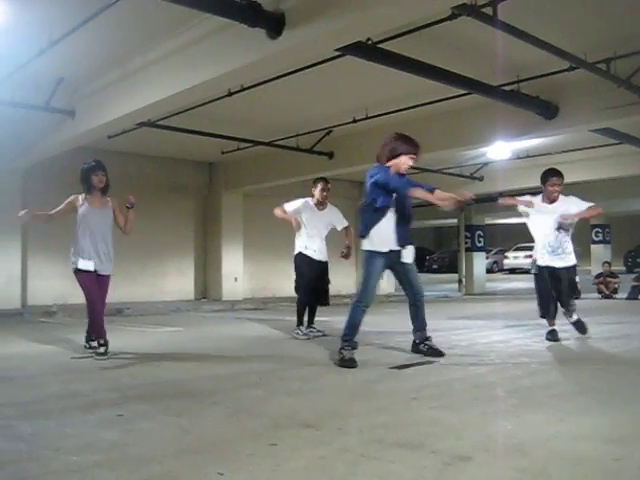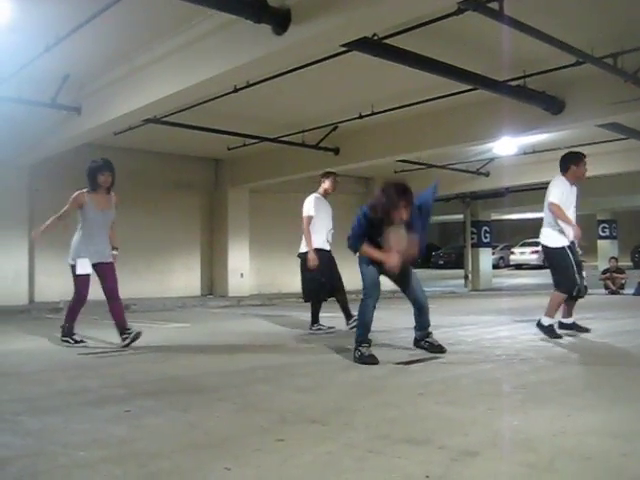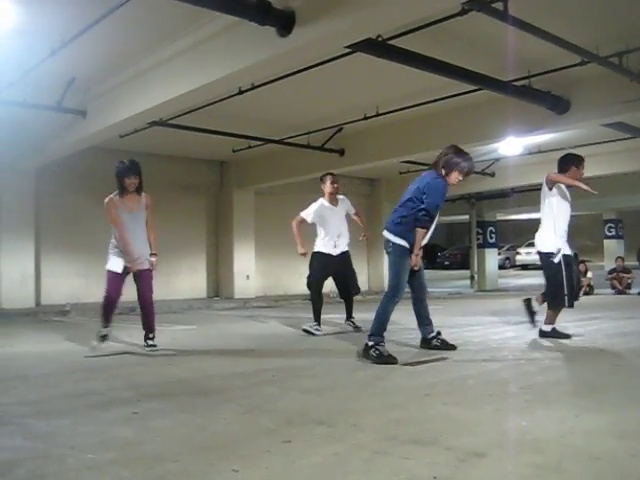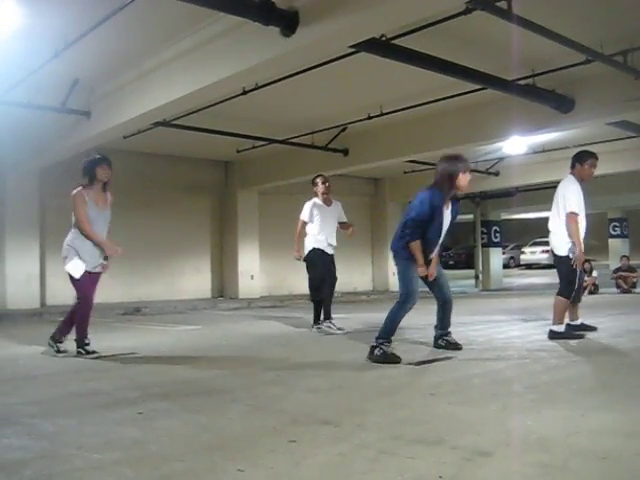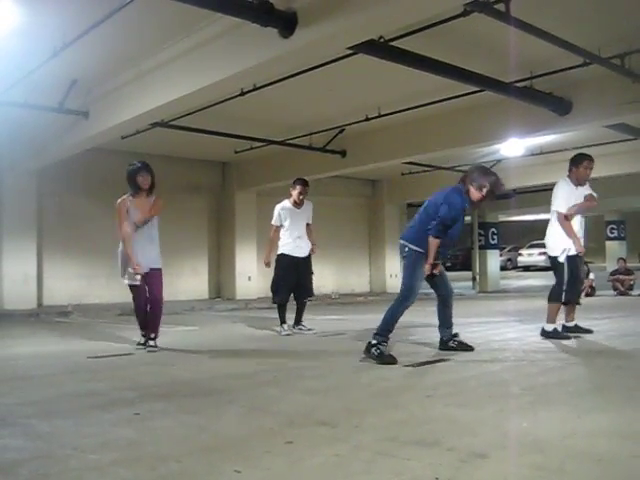
dt=1s
person 1, frame 1
left shoulder: (401, 179)
right shoulder: (378, 174)
left elbow: (427, 191)
right elbow: (406, 190)
left wrist: (455, 197)
right wrist: (440, 200)
left hip: (398, 248)
right hip: (375, 248)
left knee: (417, 294)
right knee: (365, 299)
left ankle: (420, 341)
right ankle: (346, 348)
person 1, frame 2
left shoulder: (414, 212)
right shoulder: (369, 214)
right elbow: (355, 243)
left wrist: (400, 257)
right wrist: (383, 257)
left hip: (398, 260)
right hip: (372, 258)
left knee: (420, 298)
right knee: (371, 294)
left ankle: (423, 336)
right ankle: (361, 345)
person 1, frame 3
left shoulder: (430, 179)
right shoulder: (437, 182)
right elbow: (423, 218)
left wrist: (417, 250)
right wrist: (416, 251)
left hip: (407, 242)
right hip: (400, 241)
left knee: (419, 290)
right knee: (396, 291)
left ankle: (429, 335)
right ankle: (373, 343)
person 1, frame 4
left shoulder: (453, 204)
right shoulder: (429, 198)
left elbow: (439, 237)
right elbow: (411, 233)
left wrist: (433, 263)
right wrist: (420, 264)
left hip: (428, 256)
right hip: (407, 254)
left knee: (446, 297)
right knee: (410, 296)
left ankle: (442, 335)
right ankle: (380, 345)
person 1, frame 5
left shoulder: (455, 196)
right shoulder: (456, 198)
right elbow: (436, 230)
left wrist: (436, 260)
right wrist: (429, 260)
left hip: (428, 252)
right hip: (416, 247)
left knee: (445, 292)
right knee: (408, 295)
left ankle: (447, 338)
right ankle: (377, 343)
person 2, frame 1
left shoulder: (111, 203)
right shoulder: (77, 200)
left elbow: (126, 230)
right elbow: (52, 216)
left wrist: (130, 208)
right wrist: (31, 213)
left hip: (104, 260)
right hip: (83, 260)
left knee: (99, 303)
right knee: (94, 300)
left ankle: (91, 338)
right ankle: (101, 342)
person 2, frame 2
left shoulder: (113, 198)
right shoulder: (82, 197)
right elbow: (61, 216)
left wrist: (114, 248)
right wrist: (42, 229)
left hip: (103, 253)
right hip: (82, 253)
left knee: (112, 293)
right knee: (81, 294)
left ankle: (125, 332)
right ankle: (67, 332)
person 2, frame 3
left shoulder: (146, 199)
right shoulder: (111, 201)
right elbow: (119, 232)
left wrist: (152, 253)
right wrist: (131, 257)
left hip: (142, 257)
right hip: (119, 255)
left knee: (146, 299)
right knee: (111, 295)
left ankle: (149, 337)
right ankle: (105, 326)
person 2, frame 4
left shoulder: (108, 197)
right shoulder: (79, 195)
right elbow: (85, 227)
left wrist: (106, 255)
right wrist: (109, 246)
left hip: (95, 257)
right hip: (76, 253)
left knee: (84, 301)
right knee: (85, 299)
left ankle: (57, 338)
right ankle: (82, 344)
person 2, frame 5
left shoulder: (156, 201)
right shoulder: (123, 203)
left elbow: (148, 215)
right elbow: (124, 232)
left wrist: (131, 227)
right wrist: (132, 260)
left hip: (152, 258)
right hip: (132, 258)
left knee: (156, 298)
right knee: (140, 301)
left ankle: (152, 337)
right ankle: (144, 333)
person 3, frame 1
left shoulder: (570, 202)
right shoulder: (529, 201)
left elbow: (597, 210)
right elbow: (503, 201)
left wrist: (577, 216)
right wrist: (522, 202)
left hip: (565, 260)
right hip: (543, 261)
left knee: (567, 297)
right knee: (546, 299)
left ankle: (573, 316)
right ankle: (552, 328)
person 3, frame 2
left shoulder: (570, 184)
right shoulder: (559, 185)
right elbow: (553, 207)
left wrist: (570, 226)
right wrist: (573, 225)
left hip: (564, 241)
right hip: (556, 242)
left knee: (572, 280)
right knee: (570, 281)
left ankle: (567, 320)
right ankle: (546, 321)
person 3, frame 3
left shoulder: (562, 189)
right shoulder: (552, 185)
right elbow: (551, 176)
right wrist: (580, 184)
left hip: (556, 245)
right hip: (552, 245)
left knee: (559, 288)
right knee: (562, 288)
left ankle: (534, 303)
right ankle: (547, 328)
person 3, frame 4
left shoulder: (567, 184)
right shoulder: (572, 186)
right elbow: (571, 218)
right wrist: (579, 247)
left hip: (561, 243)
right hip: (567, 245)
left knee: (574, 284)
right knee: (569, 285)
left ankle: (574, 322)
right ankle: (556, 328)
person 3, frame 5
left shoulder: (583, 186)
right shoulder: (563, 187)
left elbow: (591, 201)
right elbow: (562, 218)
left wrist: (577, 207)
right wrist: (577, 241)
left hip: (572, 245)
right hip: (560, 245)
left knee: (575, 282)
right knee: (564, 284)
left ankle: (569, 323)
right ankle: (548, 327)
person 4, frame 1
left shoulder: (333, 211)
right shoulder: (303, 204)
left elbow: (347, 229)
right elbow: (277, 211)
left wrist: (348, 247)
right wrist: (292, 217)
left hip: (321, 256)
right hip: (303, 253)
left knee: (319, 291)
right knee: (305, 288)
left ankle: (310, 325)
right ankle: (299, 327)
person 4, frame 2
left shoulder: (325, 203)
right shoulder: (313, 199)
right elbow: (306, 225)
right wrist: (310, 251)
left hip: (324, 250)
right hip: (315, 250)
left knee: (336, 284)
right knee: (318, 287)
left ankle: (350, 318)
right ankle: (314, 324)
person 4, frame 3
left shoulder: (343, 201)
right shoulder: (318, 207)
left elbow: (355, 214)
right elbow: (295, 222)
left wrist: (364, 228)
right wrist: (300, 245)
left hip: (342, 252)
right hip: (322, 253)
left knee: (349, 286)
right knee: (315, 285)
left ankle: (349, 318)
right ankle: (316, 323)
person 4, frame 4
left shoulder: (337, 206)
right shoulder: (311, 205)
left elbow: (342, 224)
right elbow: (301, 227)
left wrist: (349, 227)
right wrist: (298, 249)
left hip: (328, 251)
right hip: (315, 250)
left knee: (322, 285)
right knee: (326, 281)
left ankle: (317, 322)
right ankle: (327, 320)
person 4, frame 5
left shoulder: (309, 206)
right shoulder: (281, 208)
right elbow: (274, 232)
left wrist: (312, 243)
right wrist: (268, 255)
left hip: (304, 254)
right hip: (286, 254)
left knee: (304, 290)
right knee: (282, 290)
left ankle: (298, 323)
right ankle: (283, 324)
